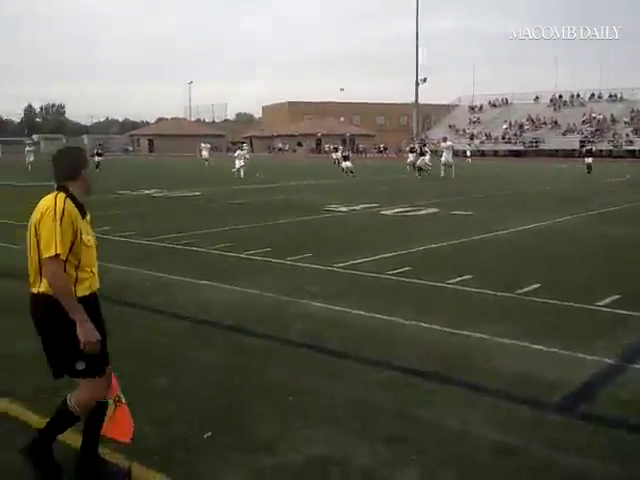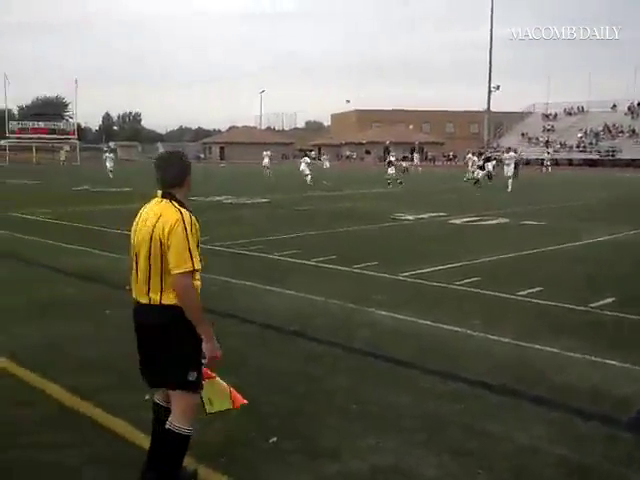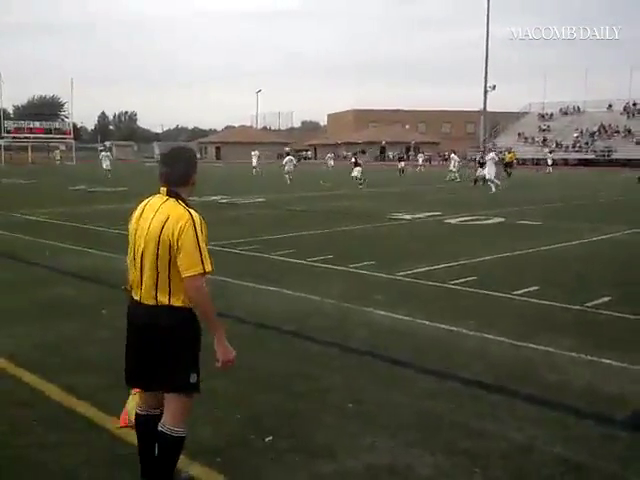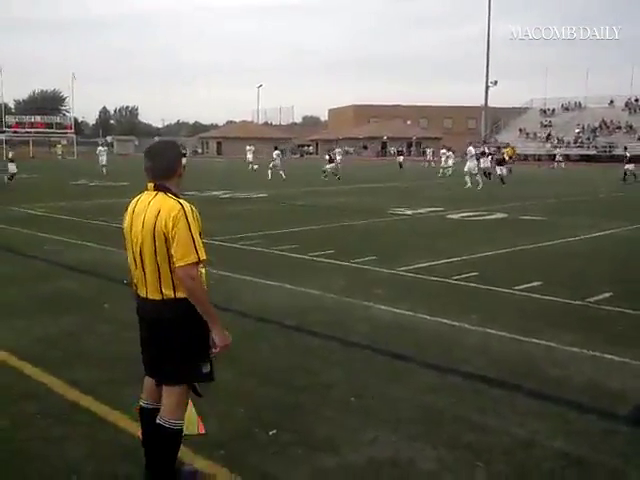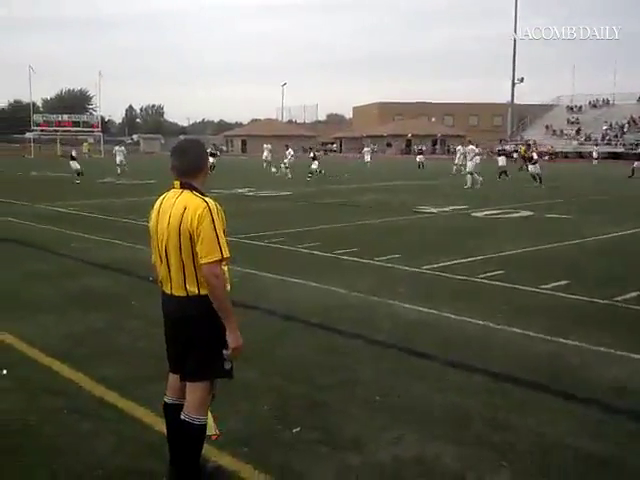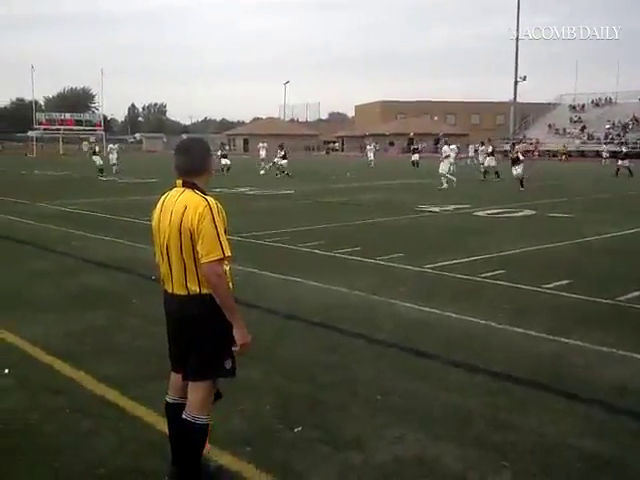
dt=0.5s
person 1, frame 1
left shoulder: (74, 209)
right shoulder: (57, 208)
right elbow: (52, 271)
right wrist: (83, 322)
left hip: (81, 302)
right hip: (60, 310)
left knee: (102, 377)
right knee: (92, 386)
right ankle: (41, 445)
person 1, frame 2
left shoulder: (147, 211)
right shoulder: (179, 218)
right elbow: (184, 284)
right wrist: (207, 336)
left hip: (144, 311)
right hip: (171, 317)
left knee: (167, 389)
right knee: (187, 402)
person 1, frame 3
left shoulder: (142, 208)
right shoulder: (187, 219)
right elbow: (194, 287)
right wrist: (220, 339)
left hip: (139, 313)
right hip: (173, 319)
left knee: (148, 398)
right knee: (178, 403)
person 1, frame 4
left shoulder: (134, 206)
right shoulder: (178, 210)
right elbow: (188, 276)
right wrist: (216, 326)
left hip: (146, 306)
right hip: (178, 310)
left knee: (153, 384)
right knee: (176, 393)
person 1, frame 5
left shoulder: (160, 204)
right shoulder: (203, 208)
right elbow: (212, 274)
right wrist: (232, 326)
left hip: (172, 302)
right hip: (201, 306)
left knee: (177, 380)
right knee: (199, 390)
person 1, frame 6
left shoulder: (164, 202)
right shoulder: (205, 206)
right elbow: (213, 273)
right wrist: (238, 323)
left hip: (174, 301)
right hip: (203, 305)
left knee: (180, 379)
right knee: (201, 389)
